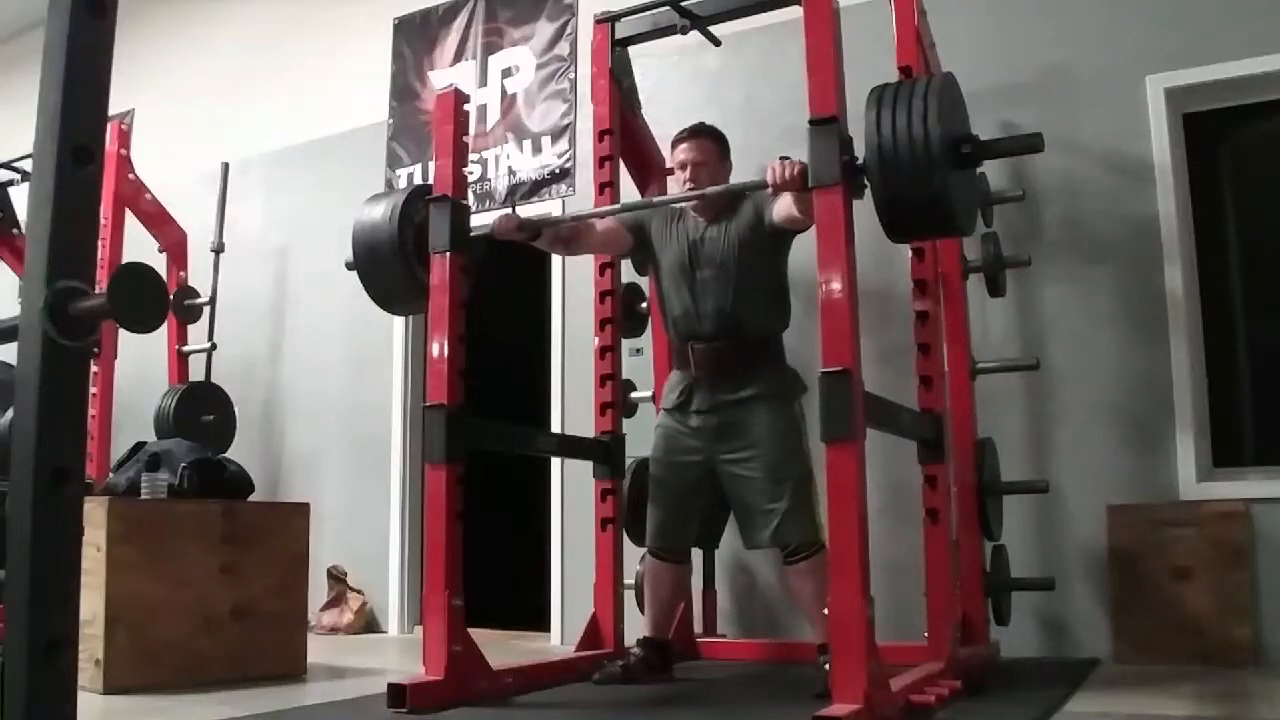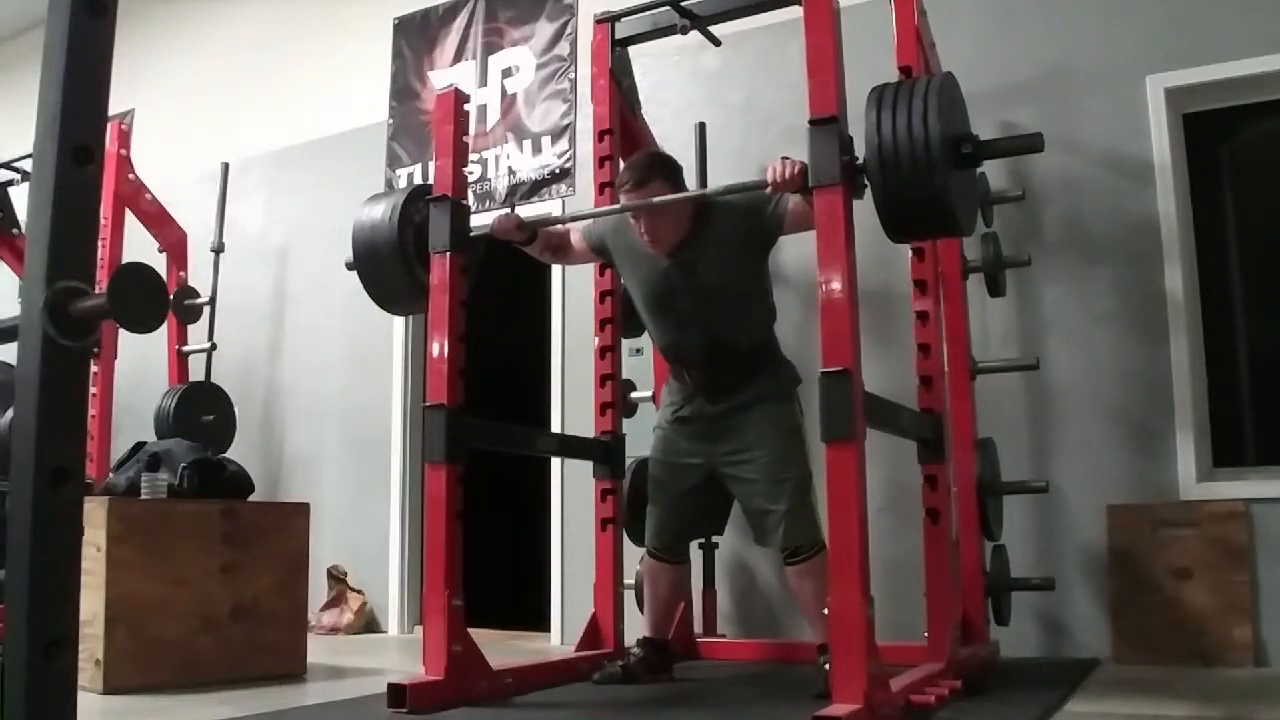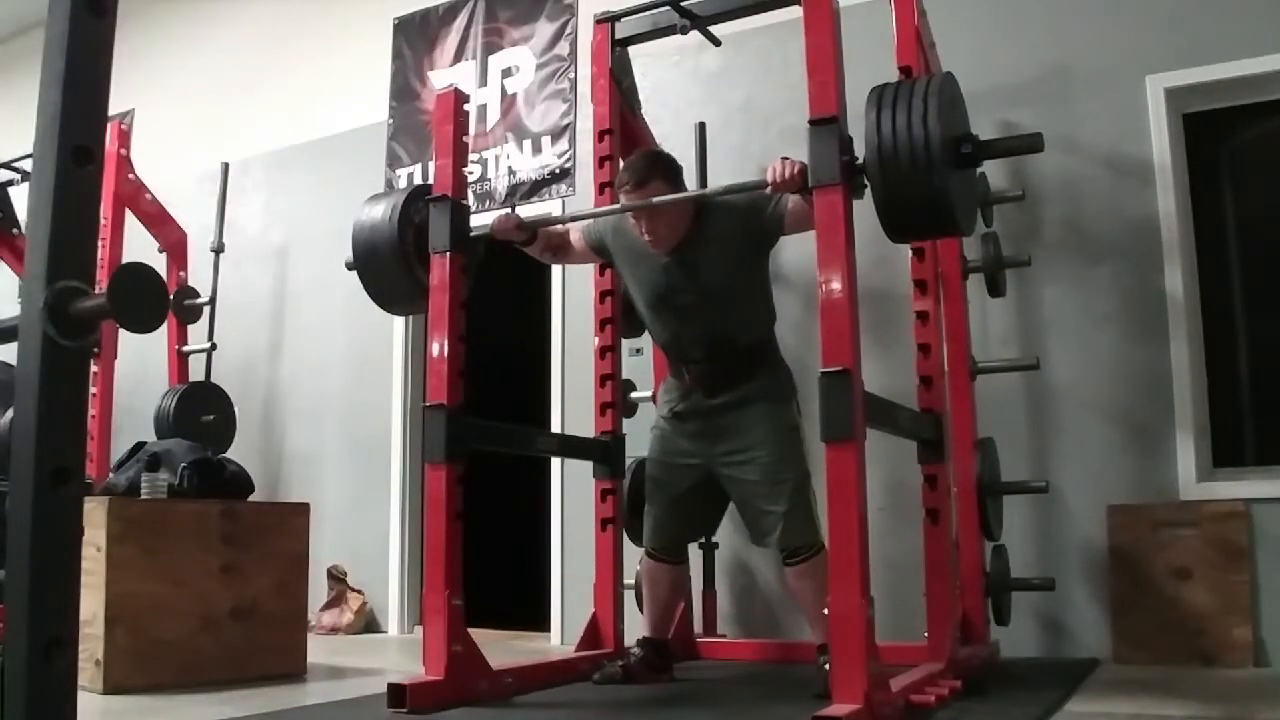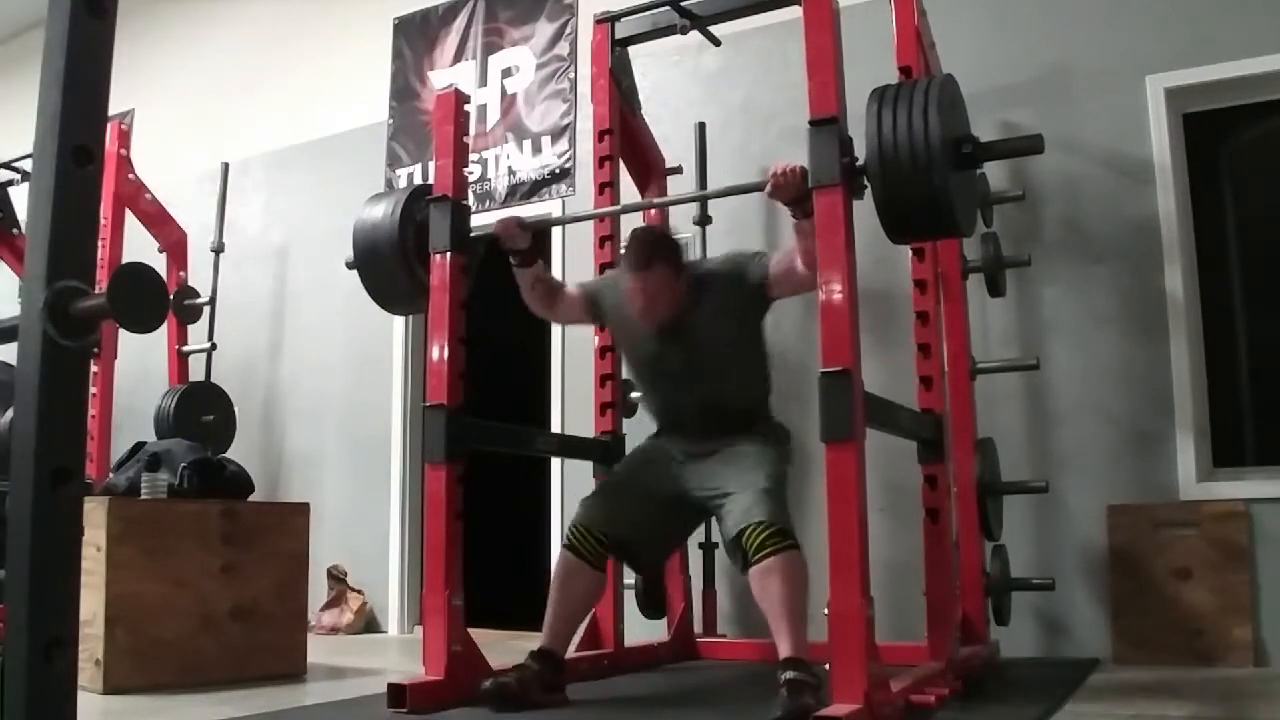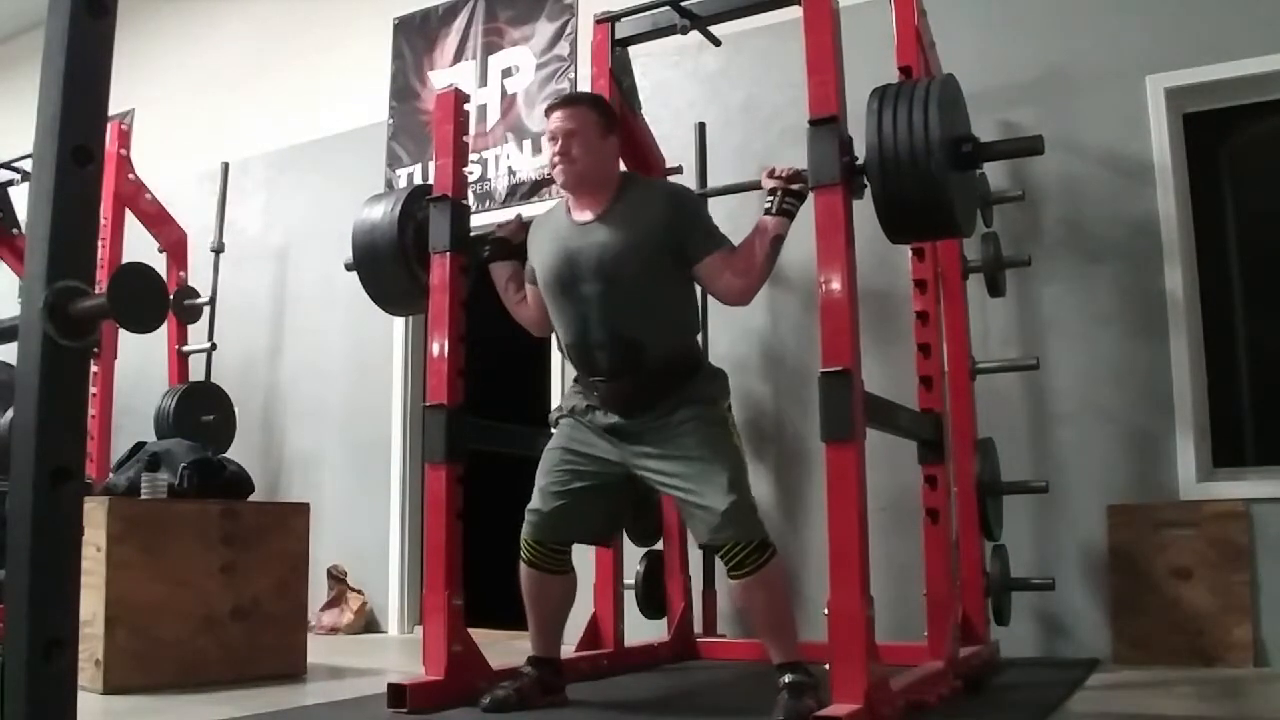
dt=1s
person 1, frame 1
left shoulder: (758, 209)
right shoulder: (657, 223)
left elbow: (802, 210)
right elbow: (582, 236)
left wrist: (799, 182)
right wrist: (530, 231)
left hip: (758, 399)
right hip: (684, 399)
left knee: (793, 536)
right knee: (665, 535)
left ankle: (831, 653)
right ankle: (653, 648)
person 1, frame 2
left shoulder: (739, 216)
right shoulder: (617, 234)
left elbow: (819, 211)
right elbow: (560, 245)
left wrist: (804, 182)
right wrist: (522, 234)
left hip: (756, 401)
right hip: (684, 404)
left knee: (794, 533)
right knee: (663, 535)
left ankle: (831, 653)
right ankle: (653, 649)
person 1, frame 3
left shoulder: (739, 216)
right shoulder: (617, 234)
left elbow: (823, 211)
right elbow: (560, 244)
left wrist: (803, 182)
right wrist: (524, 235)
left hip: (754, 401)
right hip: (682, 404)
left knee: (792, 533)
right knee: (661, 535)
left ankle: (831, 653)
right ankle: (653, 649)
person 1, frame 4
left shoulder: (732, 279)
right shoulder: (616, 294)
left elbow: (809, 270)
right elbow: (555, 303)
left wrist: (801, 207)
right wrist: (524, 254)
left hip: (741, 443)
right hip: (671, 447)
left knee: (762, 526)
right knee: (587, 532)
left ankle: (796, 673)
right ankle: (545, 667)
person 1, frame 5
left shoulder: (666, 204)
right shoulder: (544, 231)
left elbow: (736, 284)
right elbow: (537, 318)
left wrist: (778, 209)
right wrist: (499, 255)
left hip: (679, 409)
right hip: (590, 413)
left knee: (736, 536)
right knee: (540, 536)
